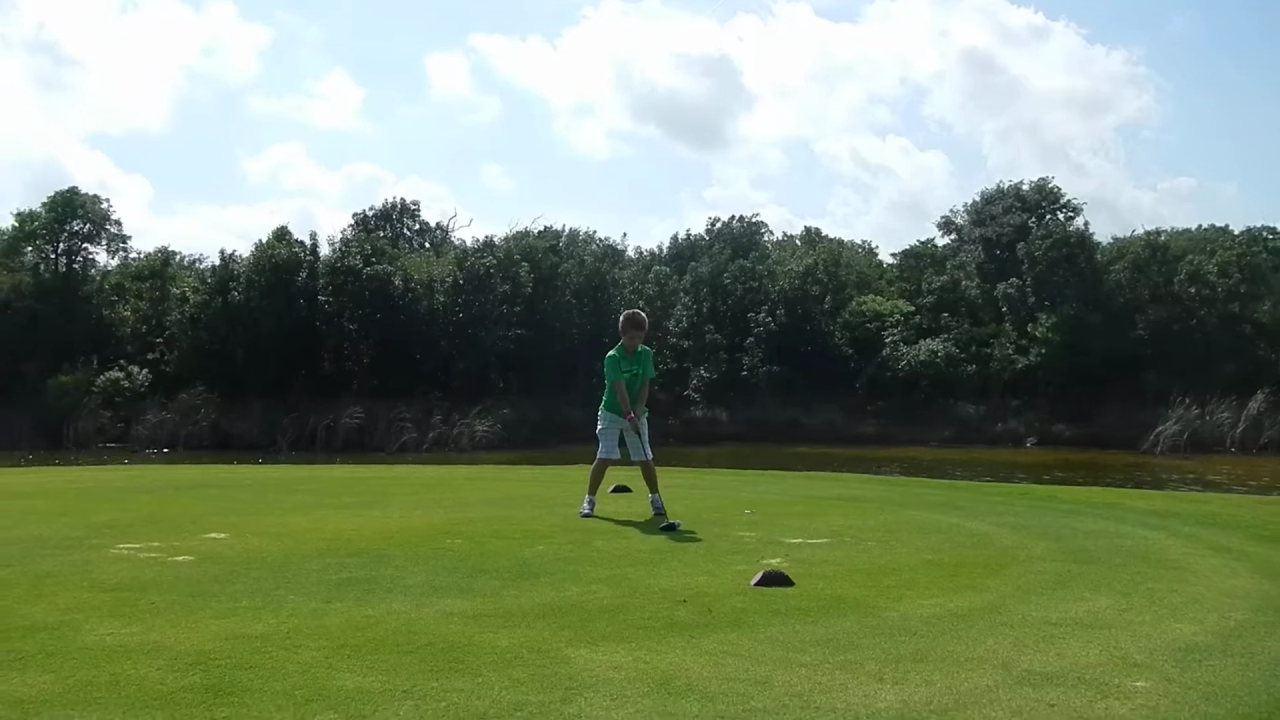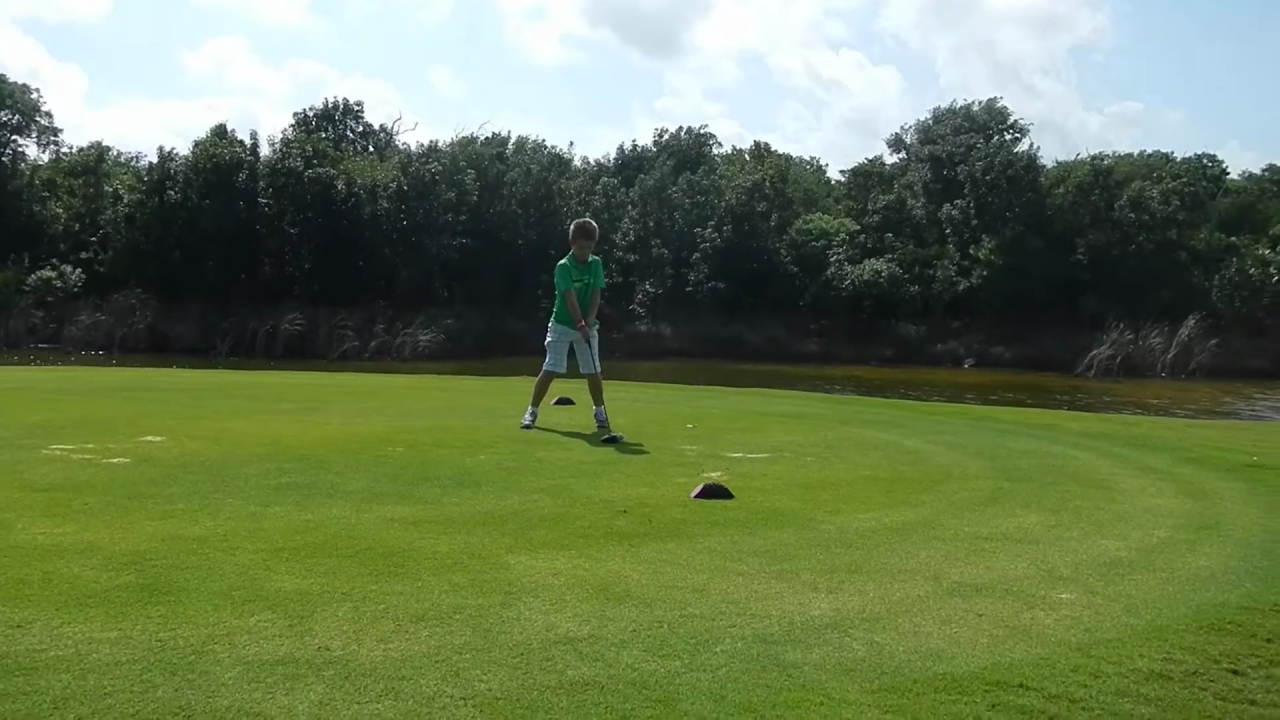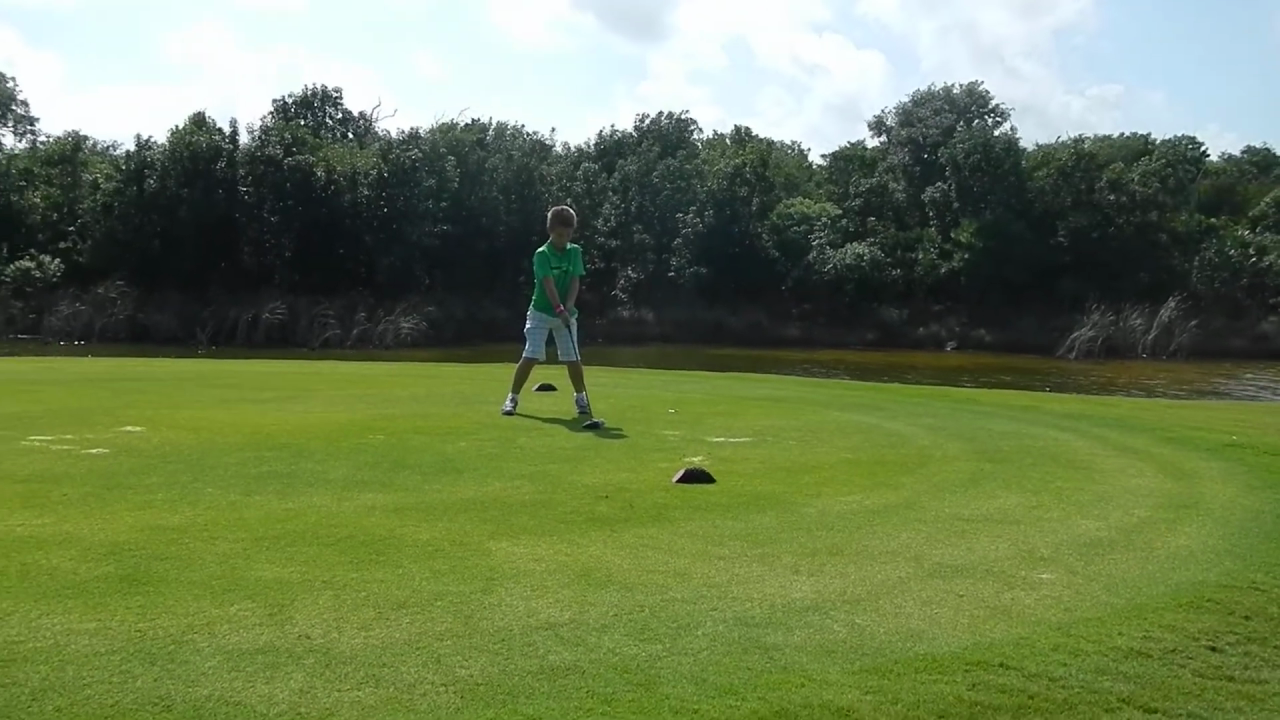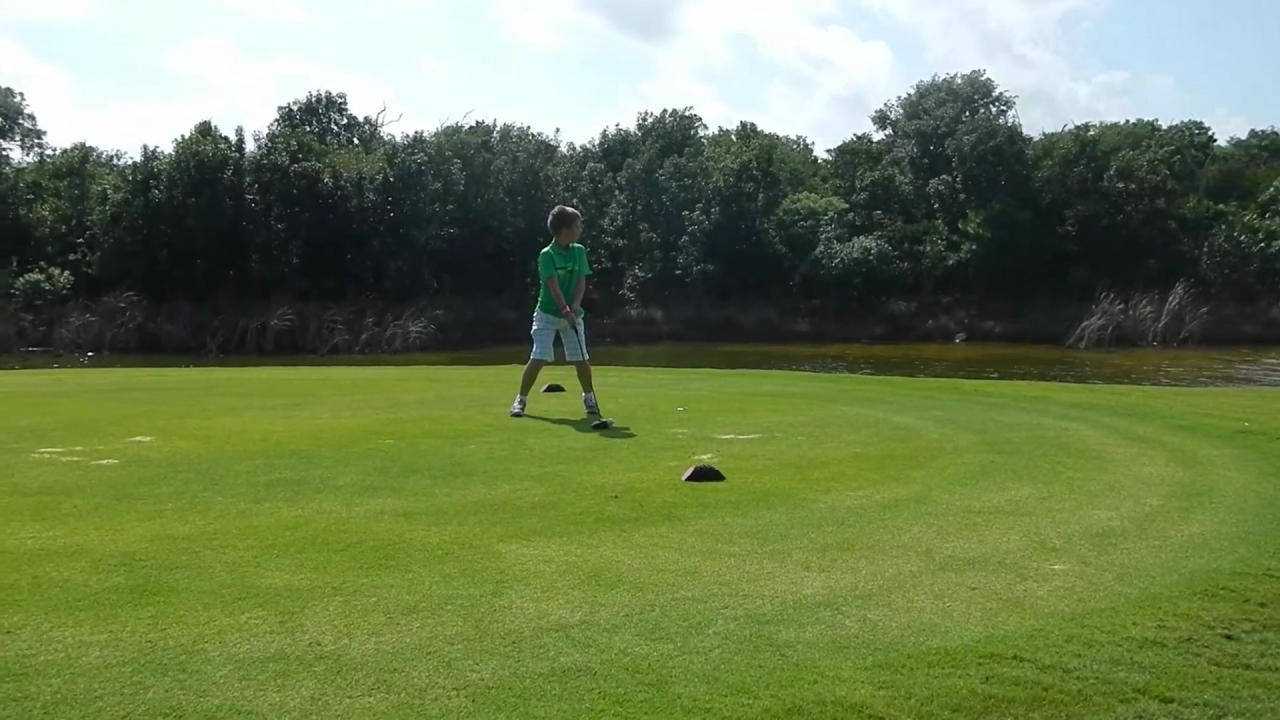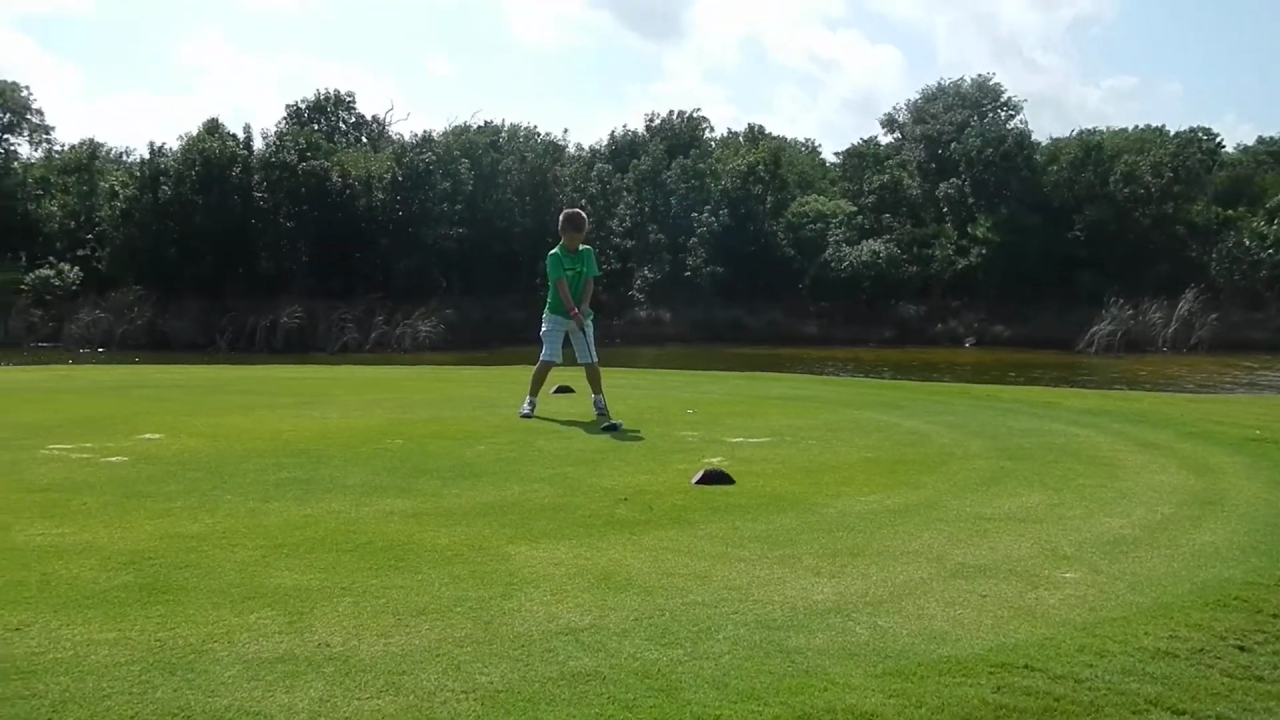
dt=1s
person 1, frame 1
left shoulder: (646, 354)
right shoulder: (612, 357)
left elbow: (645, 385)
right elbow: (620, 389)
left wrist: (637, 412)
right wrist: (628, 415)
left hip: (637, 413)
right hip: (612, 413)
left knee: (646, 459)
right knee: (604, 457)
left ankle: (655, 499)
right ankle: (589, 500)
person 1, frame 2
left shoulder: (596, 264)
right shoulder: (563, 267)
left elbow: (596, 295)
right elbow: (571, 298)
left wrist: (589, 321)
right wrist: (579, 324)
left hip: (587, 325)
right hip: (562, 325)
left knee: (593, 371)
right knee: (550, 369)
left ankle: (599, 411)
right ankle: (532, 411)
person 1, frame 3
left shoulder: (575, 252)
right shoulder: (541, 254)
left elbow: (575, 282)
right elbow: (549, 285)
left wrist: (568, 307)
right wrist: (559, 309)
left hip: (566, 312)
right hip: (541, 312)
left knee: (573, 358)
right knee: (530, 356)
left ankle: (580, 398)
right ankle: (512, 398)
person 1, frame 4
left shoulder: (579, 251)
right shoulder: (546, 255)
left elbow: (581, 281)
right elbow: (553, 286)
left wrist: (575, 306)
right wrist: (565, 311)
left hip: (572, 313)
right hip: (548, 313)
left knee: (581, 358)
right knee: (538, 358)
left ankle: (589, 398)
right ankle: (521, 399)
person 1, frame 5
left shoulder: (587, 252)
right shoulder: (554, 256)
left elbow: (589, 282)
right elbow: (562, 287)
left wrist: (584, 306)
right wrist: (573, 312)
left hip: (581, 314)
right hip: (557, 315)
left knee: (590, 360)
right knee: (547, 360)
left ankle: (598, 399)
right ankle: (530, 401)
